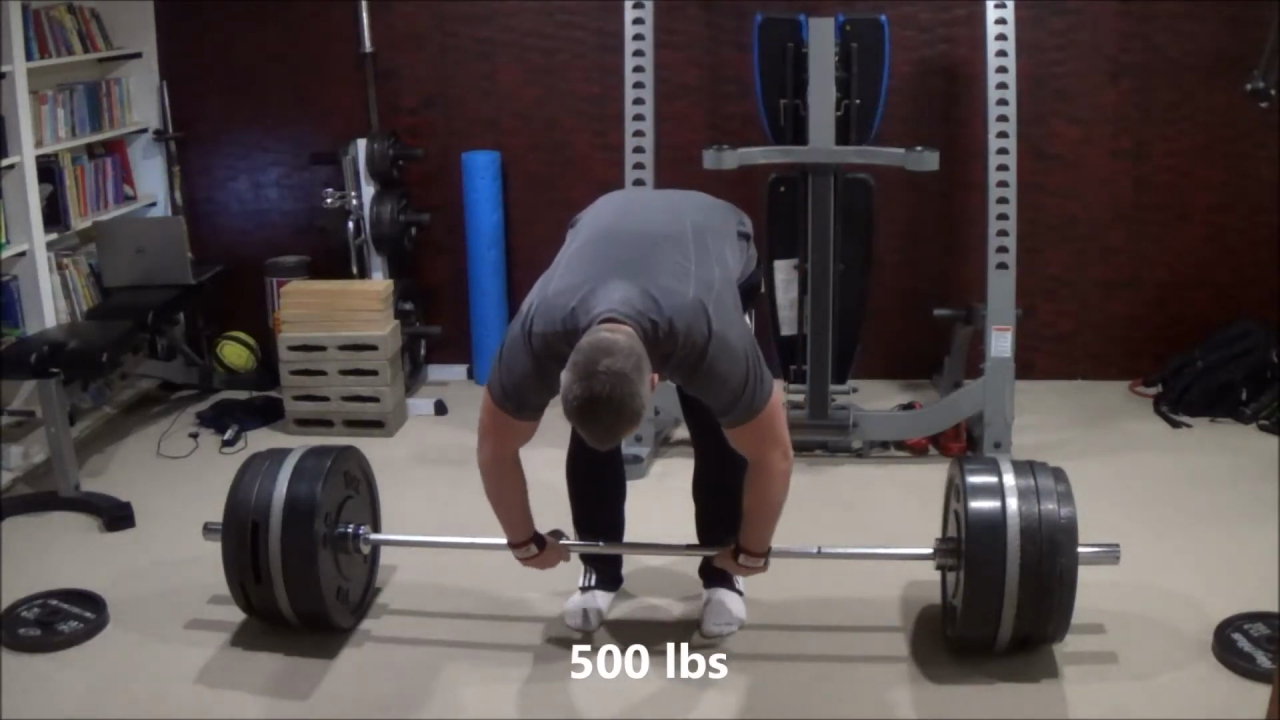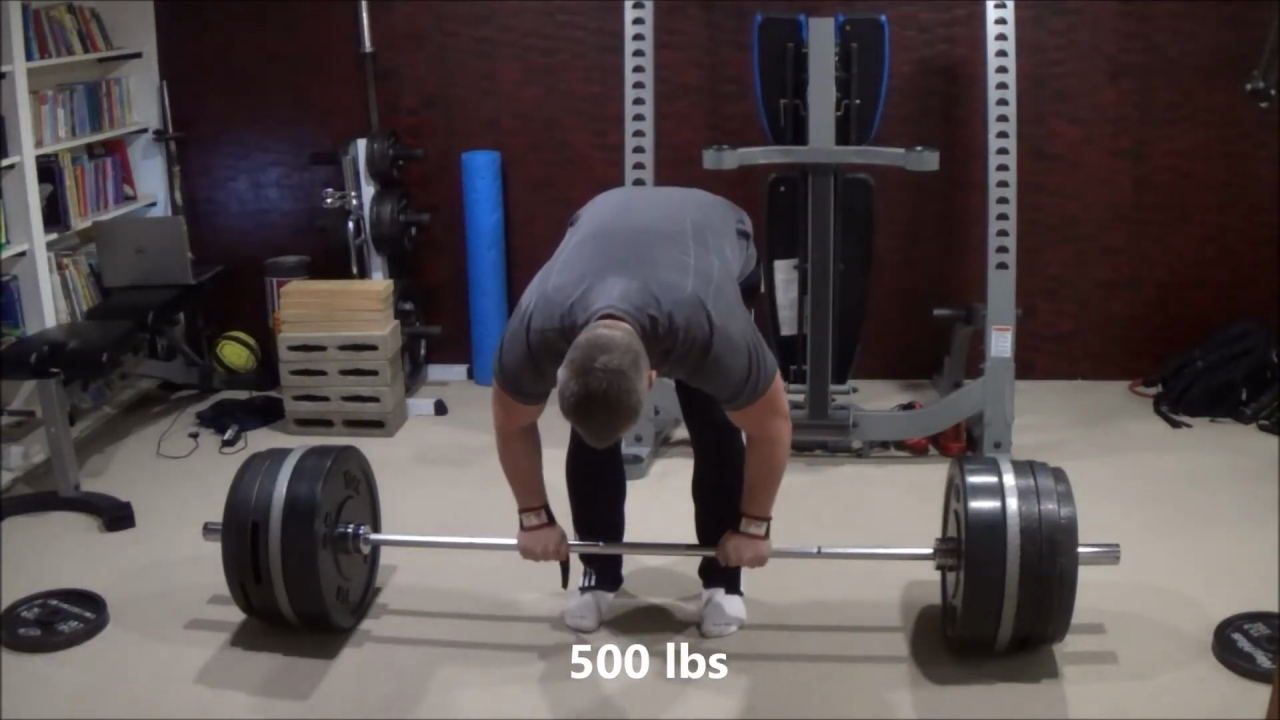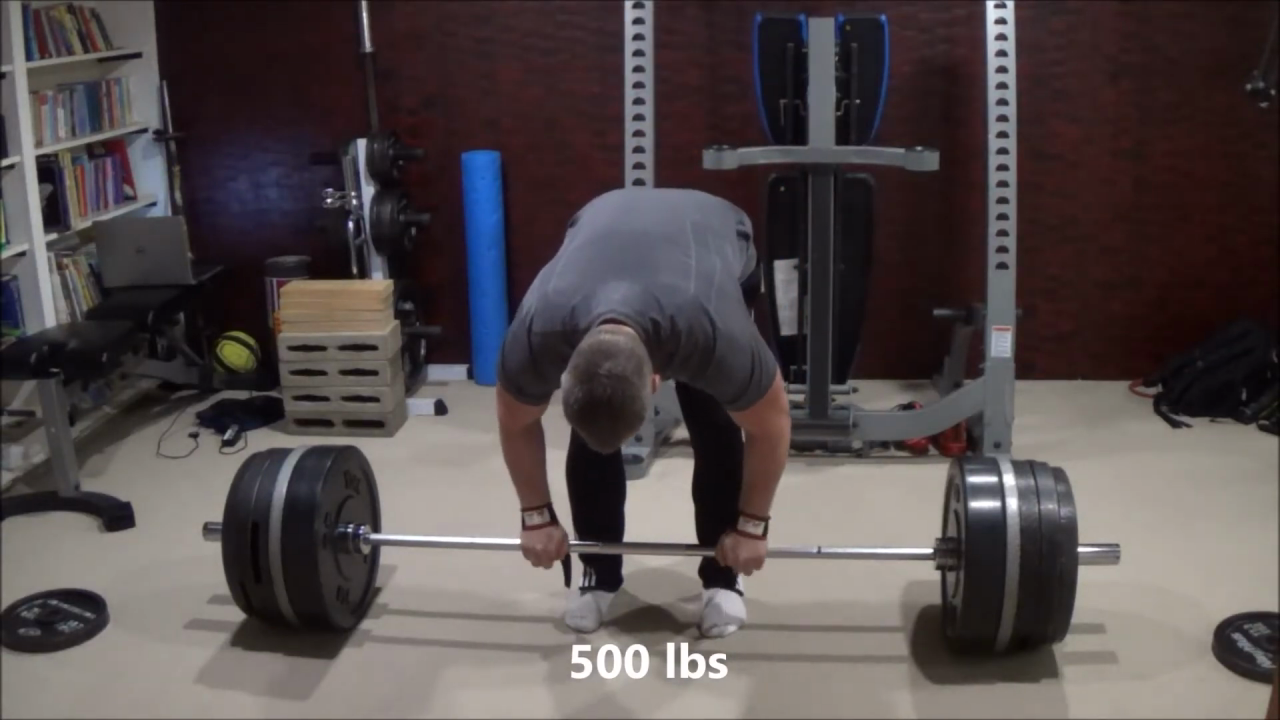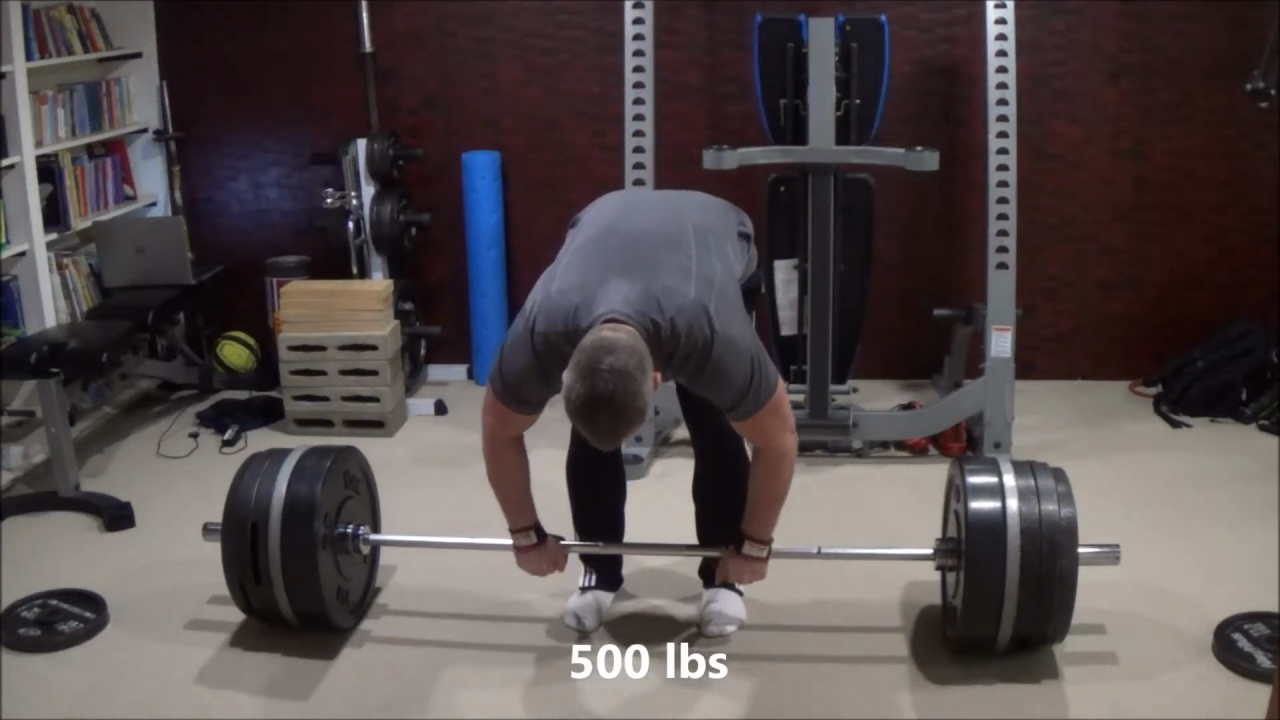
dt=0.3s
person 1, frame 1
left shoulder: (714, 341)
right shoulder: (537, 339)
left elbow: (771, 455)
right elbow: (496, 449)
left wrist: (751, 553)
right wrist: (526, 545)
left knee: (716, 430)
right knee: (589, 436)
left ankle: (719, 575)
right ankle: (599, 569)
person 1, frame 2
left shoulder: (713, 334)
right shoulder: (534, 332)
left elbow: (772, 426)
right elbow: (512, 424)
left wrist: (753, 525)
right wrist: (534, 516)
left knee: (715, 427)
right knee: (587, 432)
left ankle: (722, 573)
right ankle: (599, 569)
person 1, frame 3
left shoulder: (714, 334)
right shoulder: (537, 333)
left elbow: (771, 426)
right elbow: (517, 423)
left wrist: (750, 526)
right wrist: (536, 516)
left knee: (716, 428)
right knee: (586, 434)
left ankle: (721, 575)
right ankle: (599, 570)
person 1, frame 4
left shoulder: (717, 342)
right shoulder: (539, 338)
left elbow: (777, 442)
right elbow: (499, 436)
left wrist: (754, 546)
right wrist: (527, 535)
left knee: (716, 429)
right knee: (589, 435)
left ankle: (720, 574)
right ankle: (600, 569)
